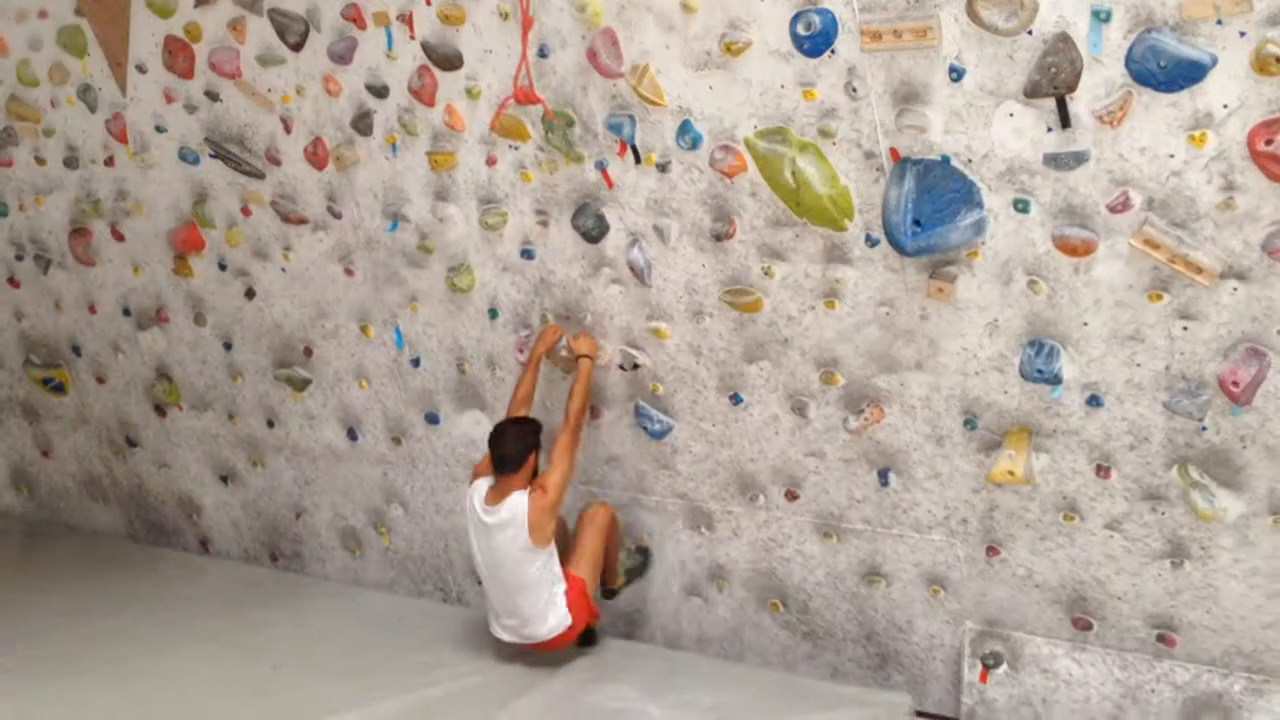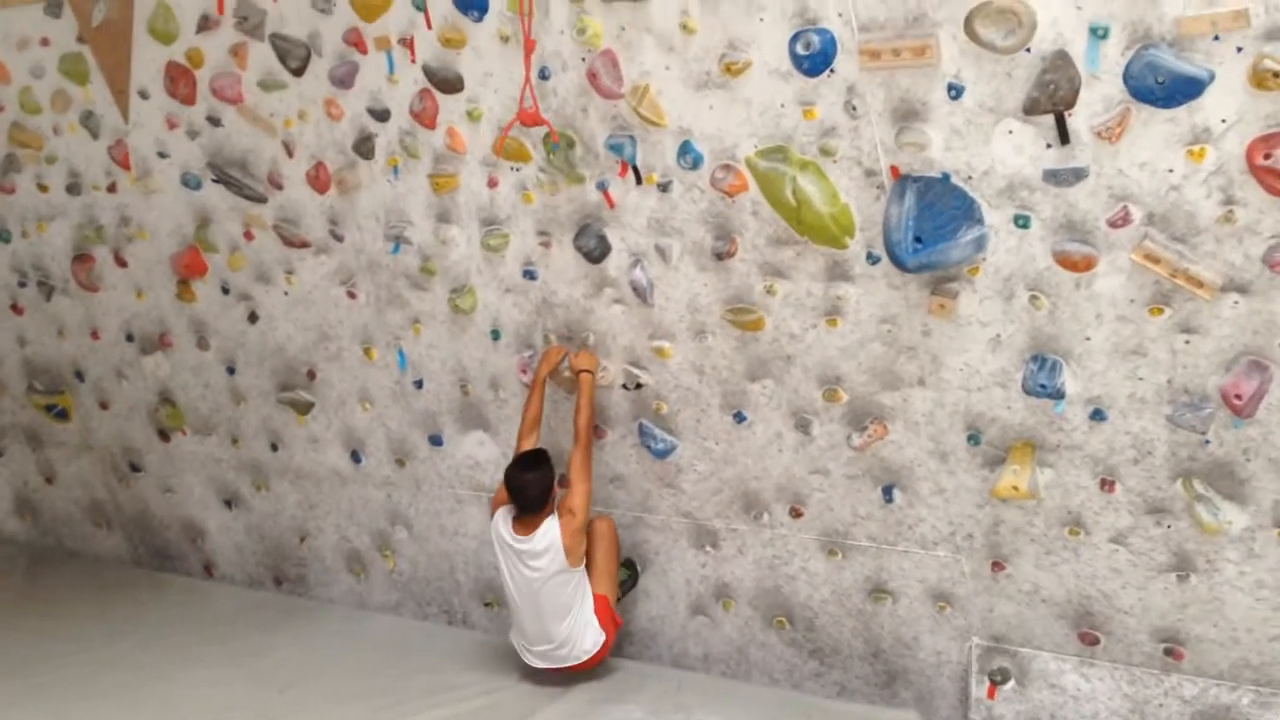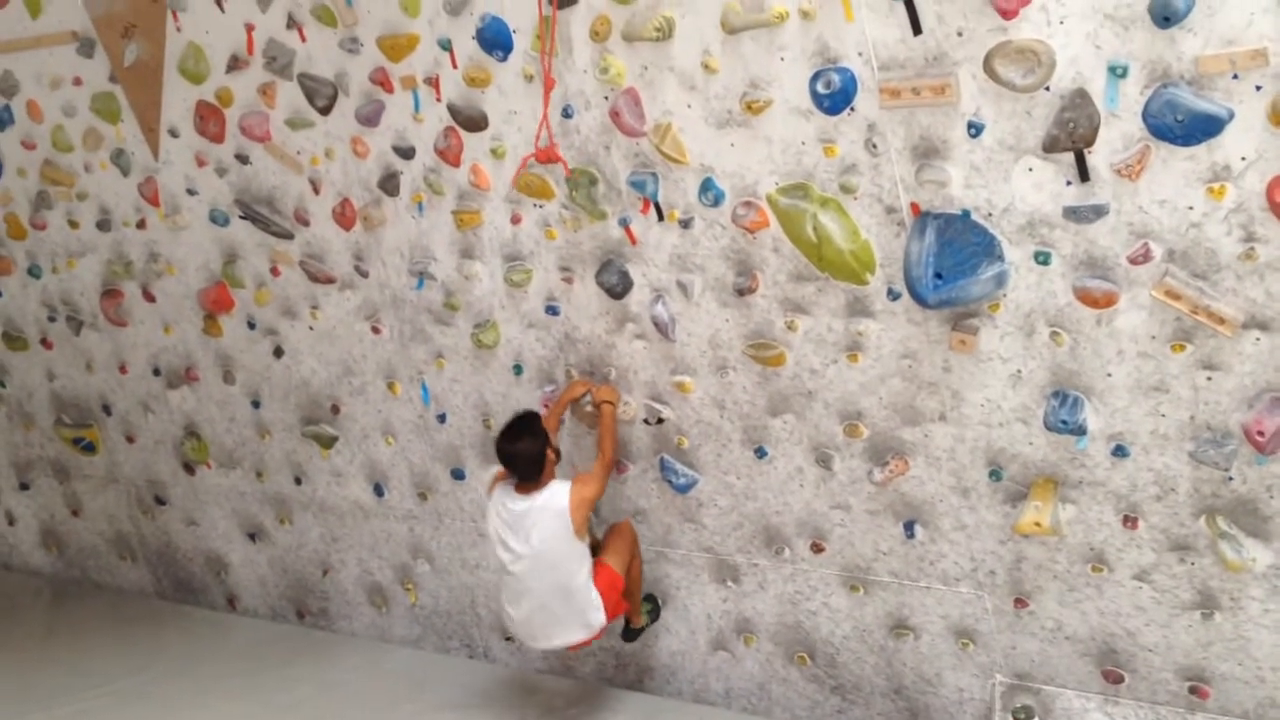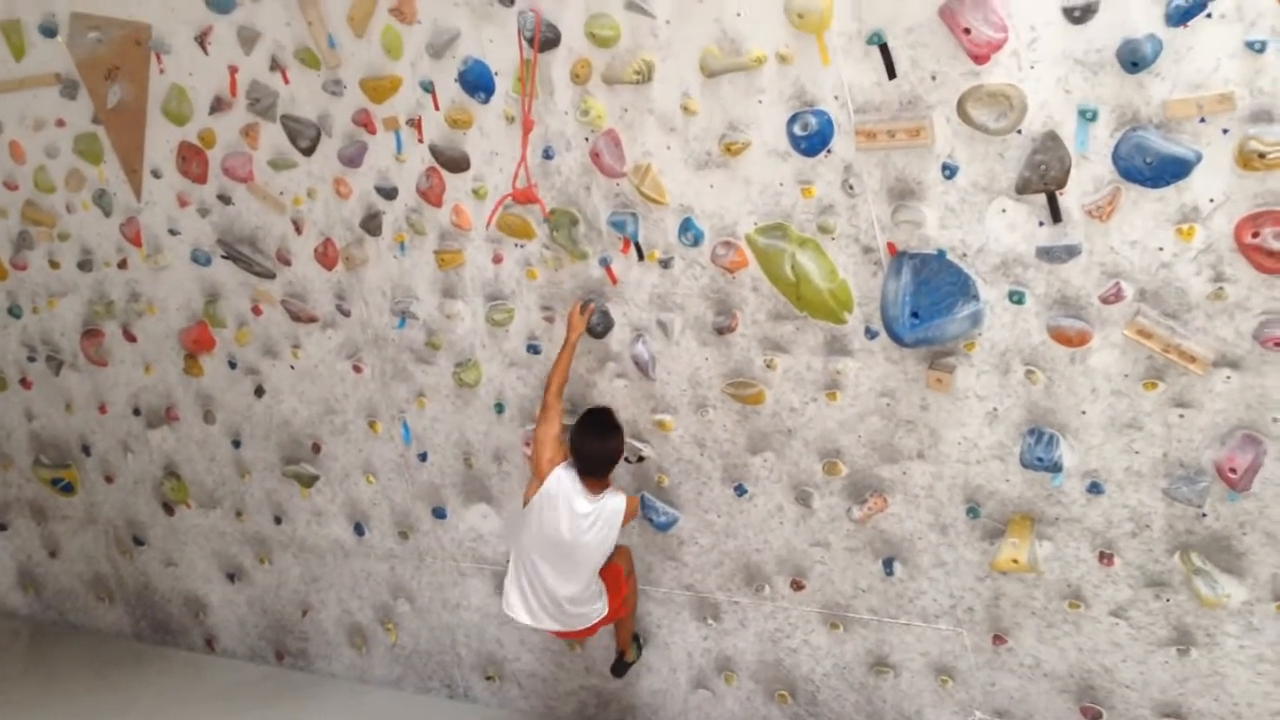
dt=1s
person 1, frame 1
left shoulder: (478, 486)
right shoulder: (539, 503)
left elbow: (517, 414)
right elbow: (571, 426)
left wrist: (537, 353)
right wrist: (585, 359)
left hip: (506, 629)
right hip: (555, 630)
right knee: (600, 515)
left ankle: (581, 626)
right ankle: (612, 580)
person 1, frame 2
left shoulder: (499, 518)
right shoulder: (567, 528)
left elbow: (526, 440)
right elbow: (582, 444)
left wrist: (541, 373)
right wrist: (585, 375)
left hip: (532, 656)
right hip: (586, 653)
right knee: (601, 524)
right ankle: (613, 589)
person 1, frame 3
left shoulder: (497, 489)
right shoulder: (576, 496)
left elbow: (527, 446)
right elbow: (606, 459)
left wrist: (565, 399)
right wrist: (606, 405)
left hip: (523, 628)
right hip: (578, 628)
right knee: (624, 532)
right ankle: (636, 620)
person 1, frame 4
left shoulder: (547, 473)
right shoulder: (625, 507)
left elbow: (551, 397)
left wrist: (573, 335)
left hip: (523, 606)
right hip: (580, 620)
right knee: (623, 557)
right ankle: (626, 653)
